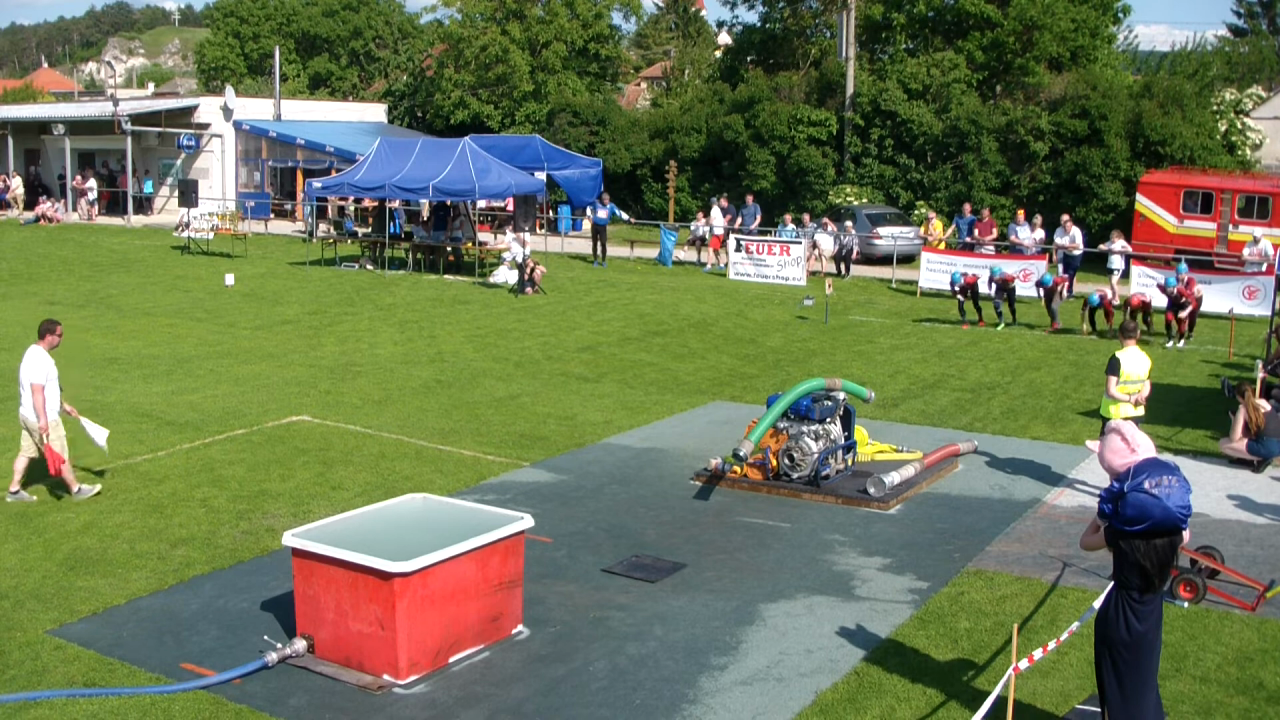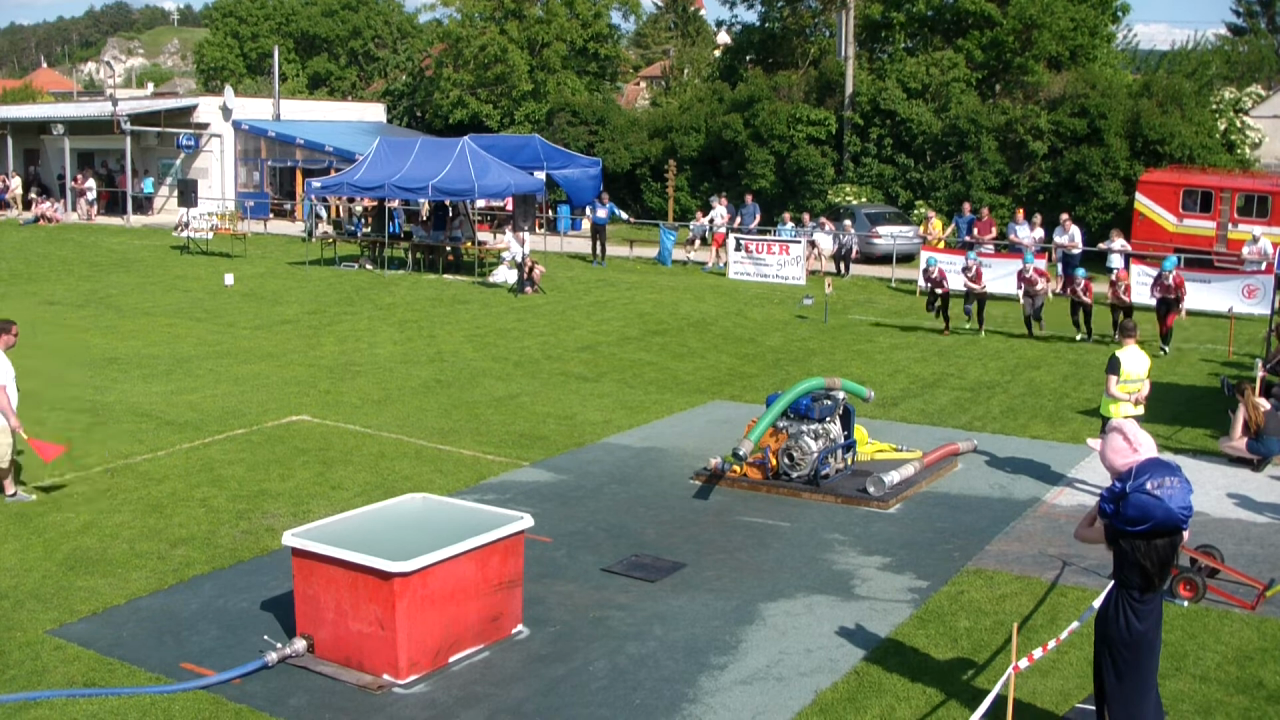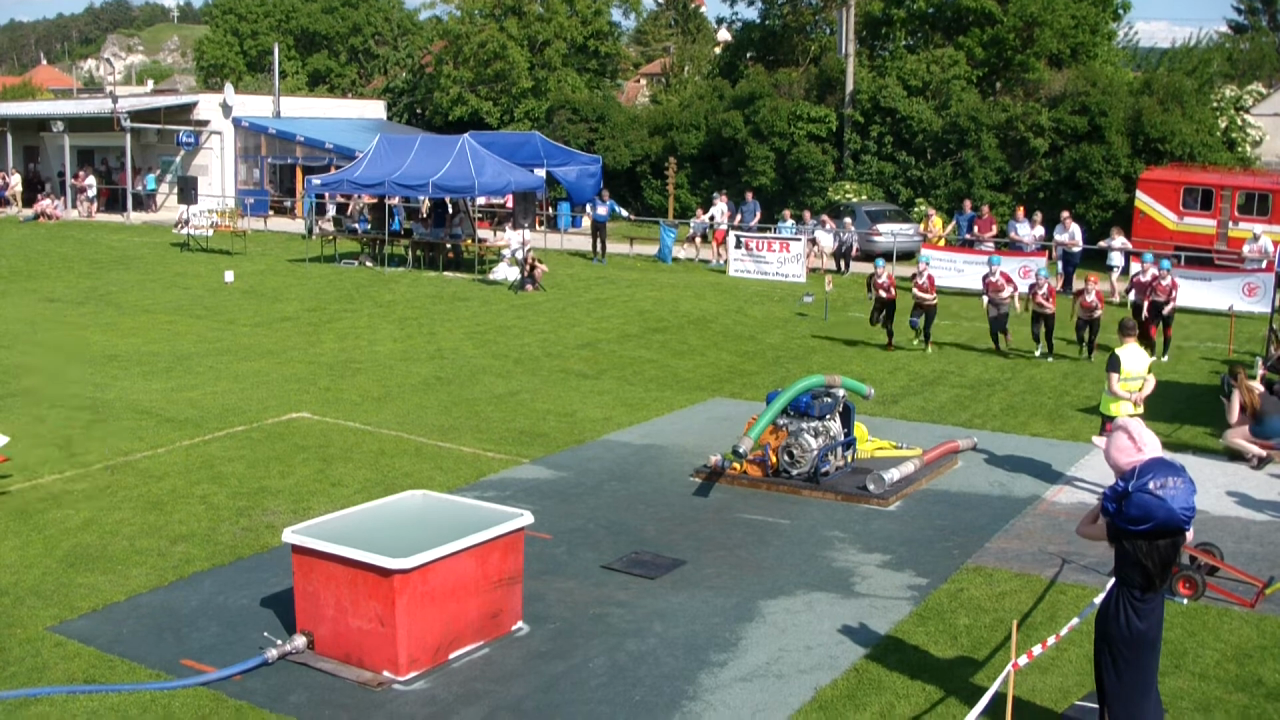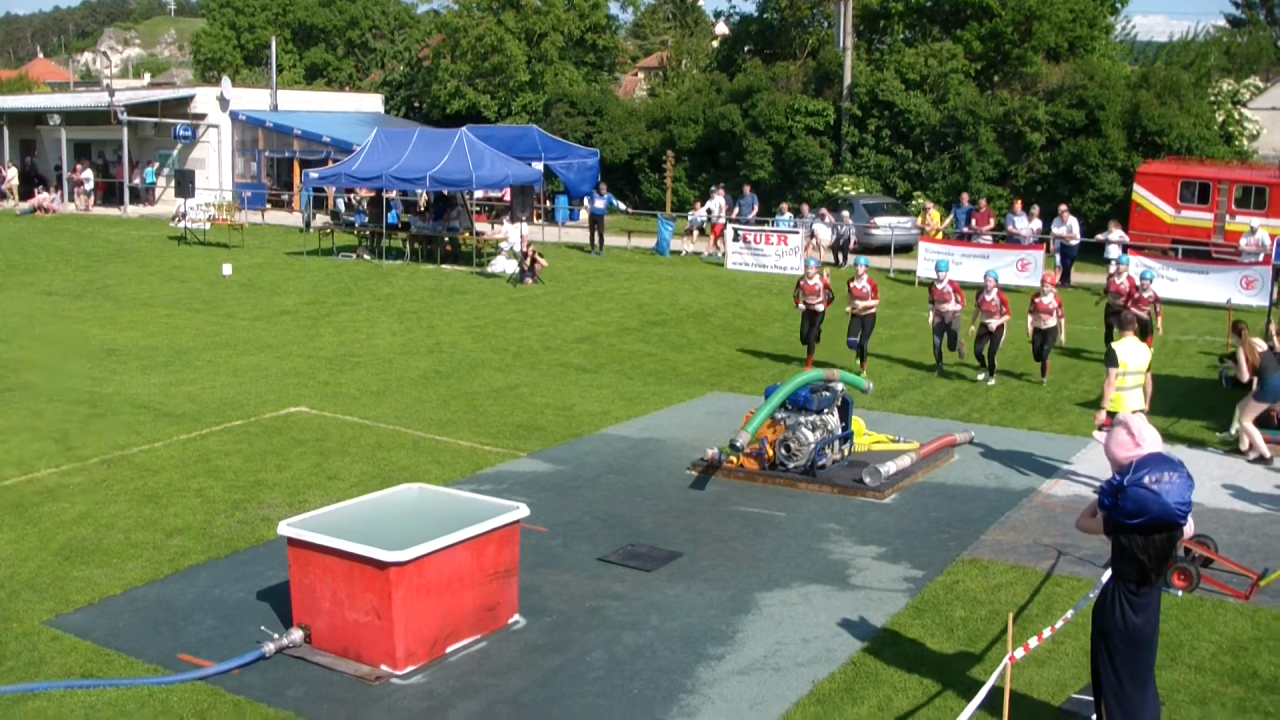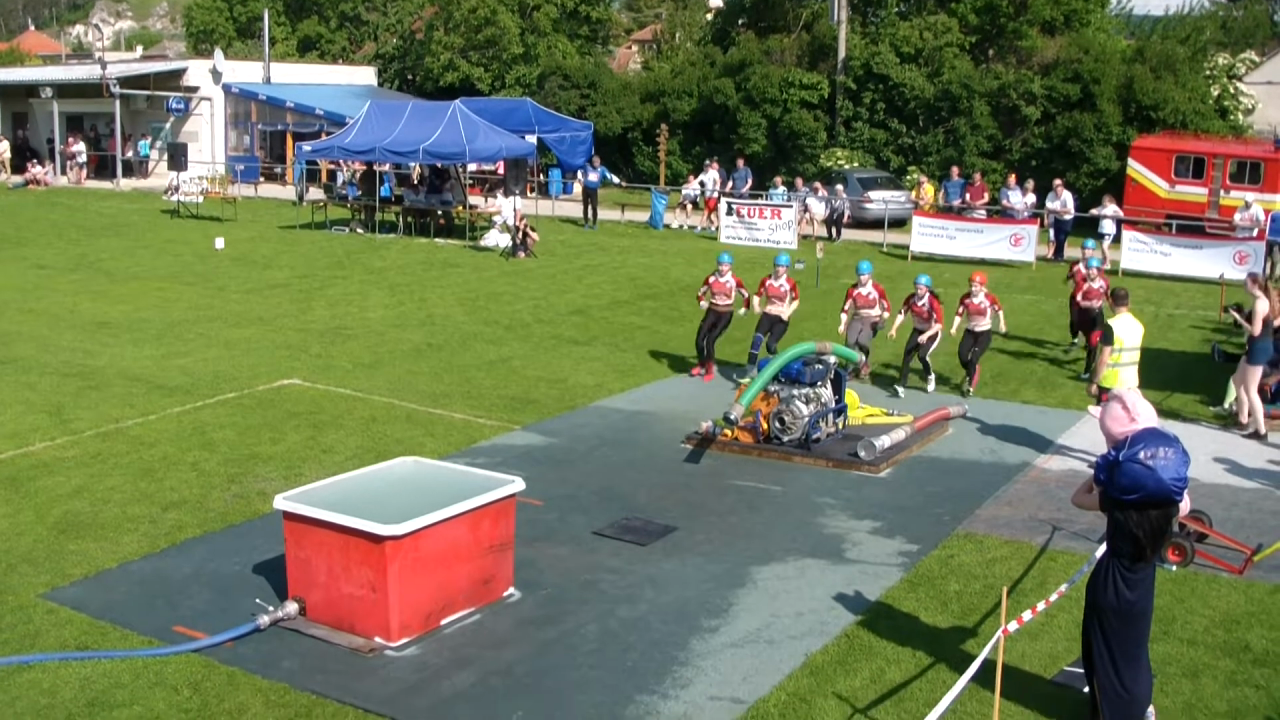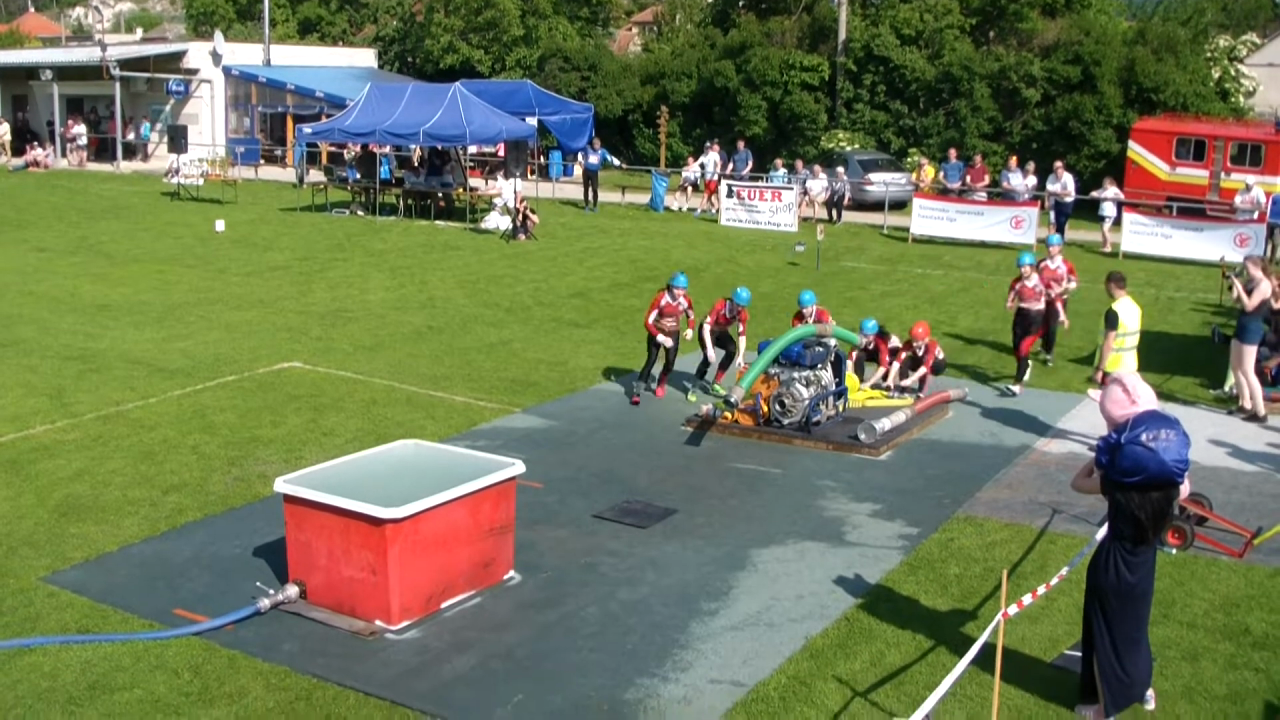
dt=0.5s
person 1, frame 1
left shoulder: (1122, 532)
right shoulder: (1174, 529)
left elbow: (1085, 541)
left wrist: (1106, 511)
left hip: (1121, 615)
right hip: (1151, 611)
left knee: (1122, 693)
right knee: (1143, 683)
person 1, frame 2
left shoulder: (1122, 531)
right shoulder: (1173, 527)
left elbow: (1081, 531)
left wrist: (1105, 501)
left hip: (1121, 614)
right hip: (1150, 609)
left knee: (1121, 690)
right knee: (1143, 683)
person 1, frame 3
left shoulder: (1125, 528)
right shoulder: (1176, 527)
left elbow: (1083, 527)
left wrist: (1109, 499)
left hip: (1122, 612)
right hip: (1152, 607)
left knee: (1120, 685)
right knee: (1143, 676)
person 1, frame 4
left shoulder: (1121, 522)
right shoulder: (1175, 519)
left elbow: (1082, 521)
right elbow: (1187, 530)
left wrist: (1108, 495)
left hip: (1119, 603)
right hip: (1149, 599)
left knee: (1115, 673)
right knee: (1141, 666)
person 1, frame 5
left shoulder: (1117, 498)
right shoulder: (1171, 496)
left elbow: (1078, 497)
right elbow: (1183, 506)
left wrist: (1104, 470)
left hip: (1113, 579)
right hip: (1143, 574)
left knee: (1107, 647)
right knee: (1134, 639)
person 1, frame 6
left shoulder: (1118, 481)
right shoulder: (1170, 478)
left elbow: (1078, 481)
right elbow: (1183, 489)
left wrist: (1105, 453)
left hip: (1113, 562)
right hip: (1143, 559)
left knee: (1106, 632)
right knee: (1133, 624)
right ankle: (1141, 688)
